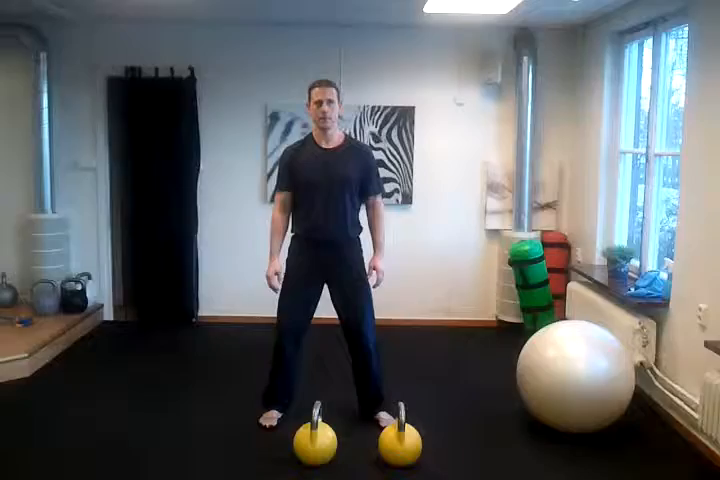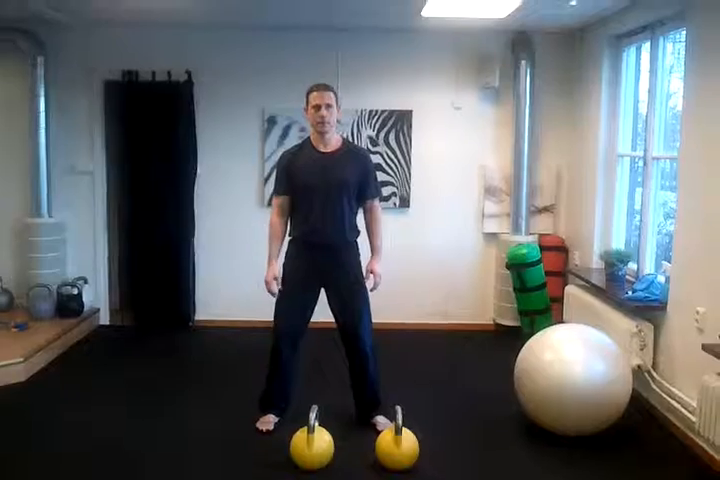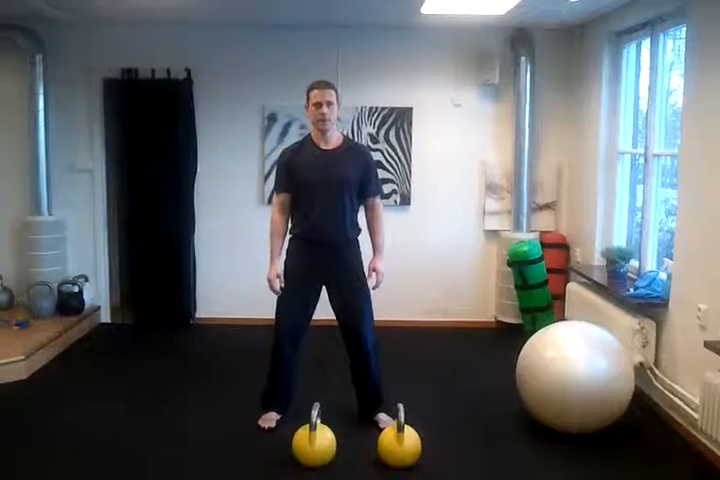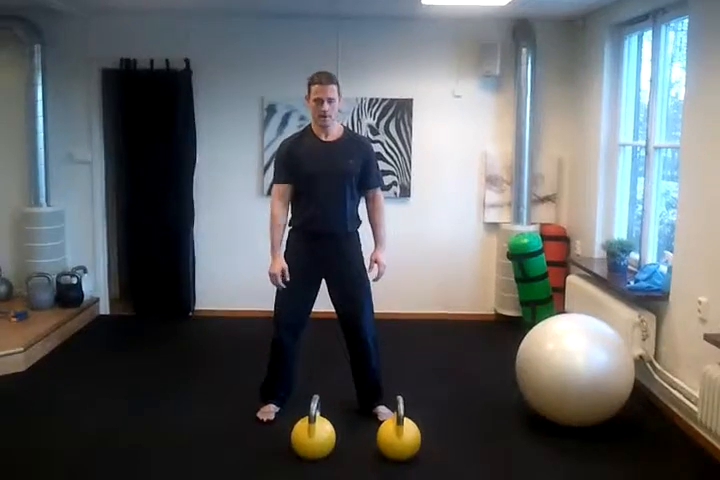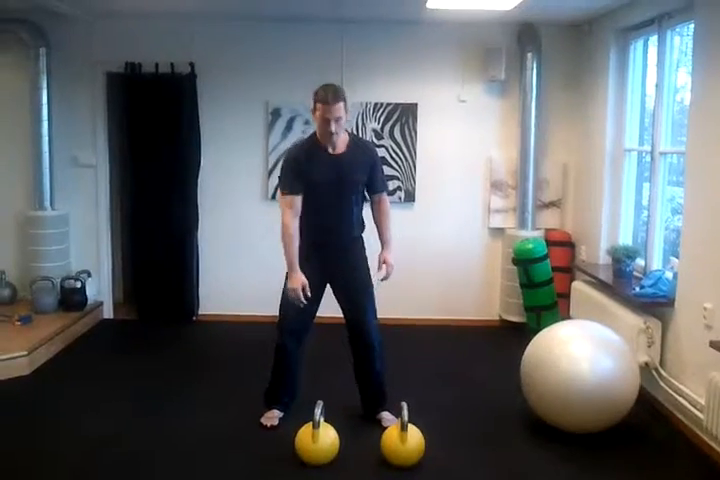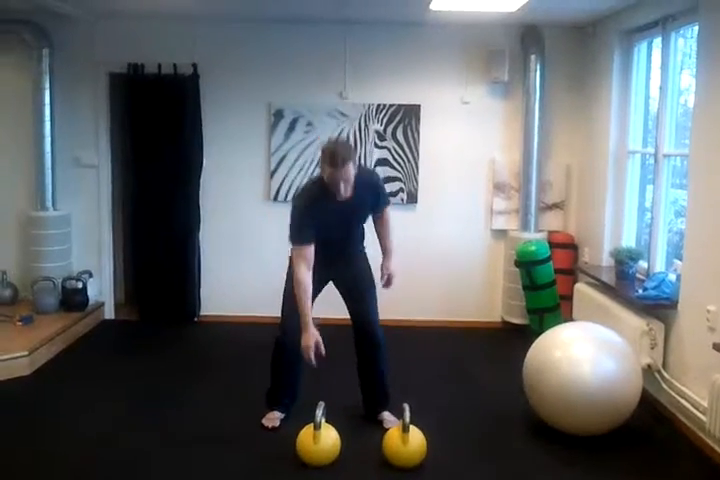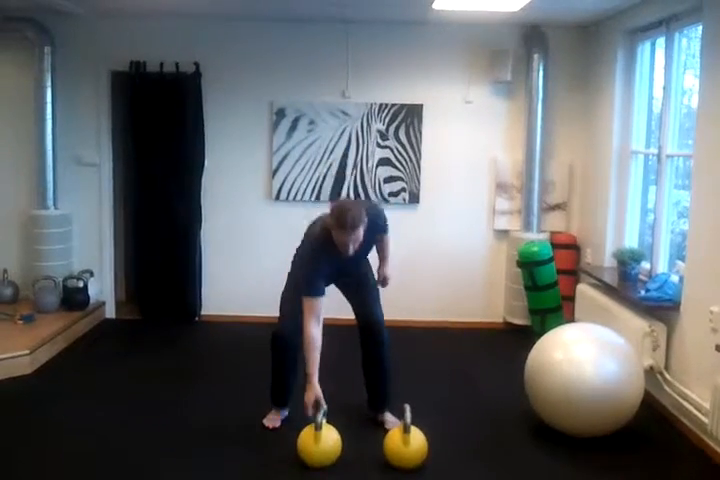
dt=0.2s
person 1, frame 1
left shoulder: (361, 155)
right shoulder: (294, 156)
left elbow: (374, 205)
right elbow: (281, 209)
left wrist: (378, 253)
right wrist: (274, 257)
left hip: (347, 253)
right hip: (304, 253)
left knee: (361, 331)
right knee: (289, 330)
left ankle: (373, 405)
right ankle: (276, 403)
person 1, frame 2
left shoulder: (359, 158)
right shoulder: (291, 159)
left elbow: (372, 209)
right elbow: (279, 213)
left wrist: (376, 257)
right wrist: (272, 262)
left hip: (344, 257)
right hip: (301, 257)
left knee: (359, 335)
right knee: (286, 334)
left ankle: (370, 409)
right ankle: (273, 407)
person 1, frame 3
left shoulder: (359, 155)
right shoulder: (292, 157)
left elbow: (373, 207)
right elbow: (280, 211)
left wrist: (378, 255)
right wrist: (275, 260)
left hip: (345, 255)
right hip: (302, 255)
left knee: (360, 333)
right knee: (287, 332)
left ankle: (372, 407)
right ankle: (274, 405)
person 1, frame 4
left shoulder: (360, 147)
right shoulder: (291, 147)
left elbow: (374, 197)
right elbow: (279, 203)
left wrist: (380, 246)
right wrist: (276, 255)
left hip: (345, 247)
right hip: (301, 248)
left knee: (360, 325)
right knee: (287, 324)
left ankle: (372, 400)
right ankle: (273, 397)
person 1, frame 5
left shoulder: (366, 153)
right shoulder: (297, 156)
left elbow: (379, 199)
right elbow: (289, 214)
left wrist: (386, 246)
right wrist: (294, 270)
left hip: (351, 254)
right hip: (308, 254)
left knee: (365, 329)
right knee: (291, 328)
left ankle: (376, 406)
right ankle: (277, 403)
person 1, frame 6
left shoulder: (371, 181)
right shoulder: (307, 198)
left elbow: (382, 212)
right elbow: (302, 265)
left wrist: (388, 256)
right wrist: (308, 326)
left hip: (352, 256)
right hip: (311, 257)
left knee: (369, 329)
right knee: (289, 333)
left ankle: (377, 407)
right ankle: (279, 406)
person 1, frame 7
left shoulder: (373, 215)
right shoulder: (314, 247)
right elbow: (313, 323)
left wrist: (384, 264)
right wrist: (312, 382)
left hip: (357, 269)
right hip: (310, 268)
left knee: (374, 326)
right knee: (285, 333)
left ankle: (380, 407)
right ankle: (280, 405)
